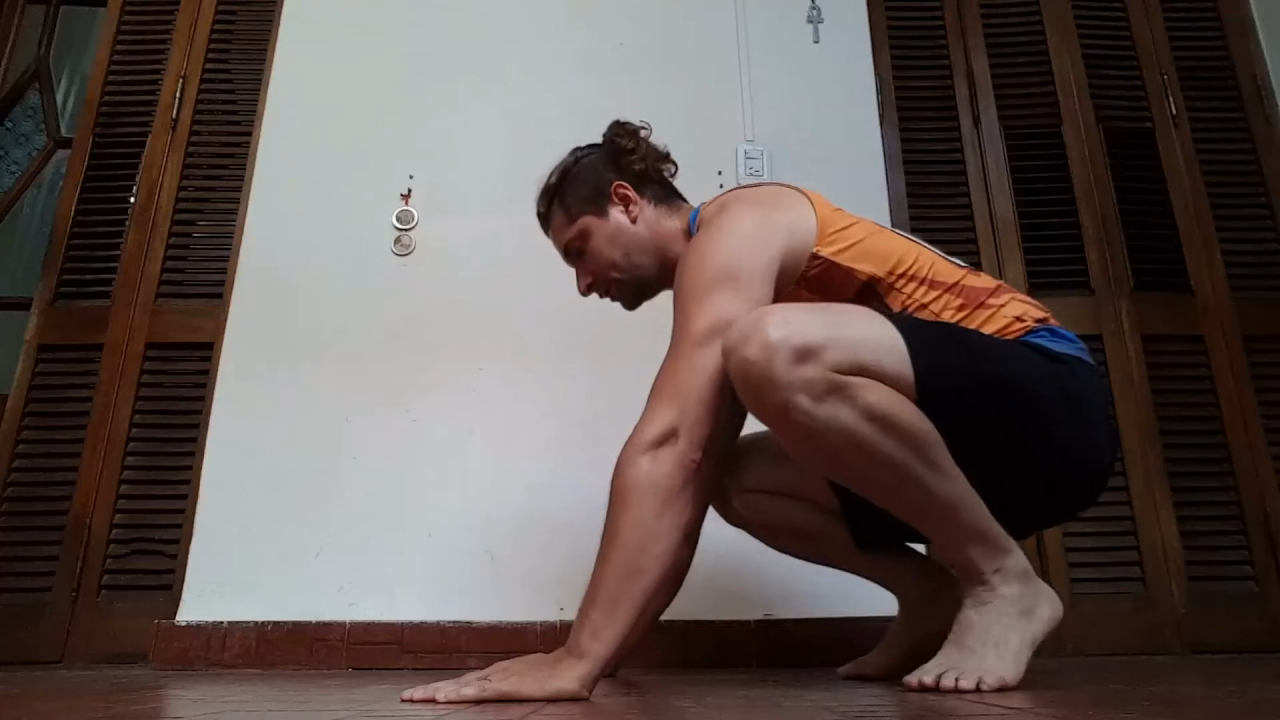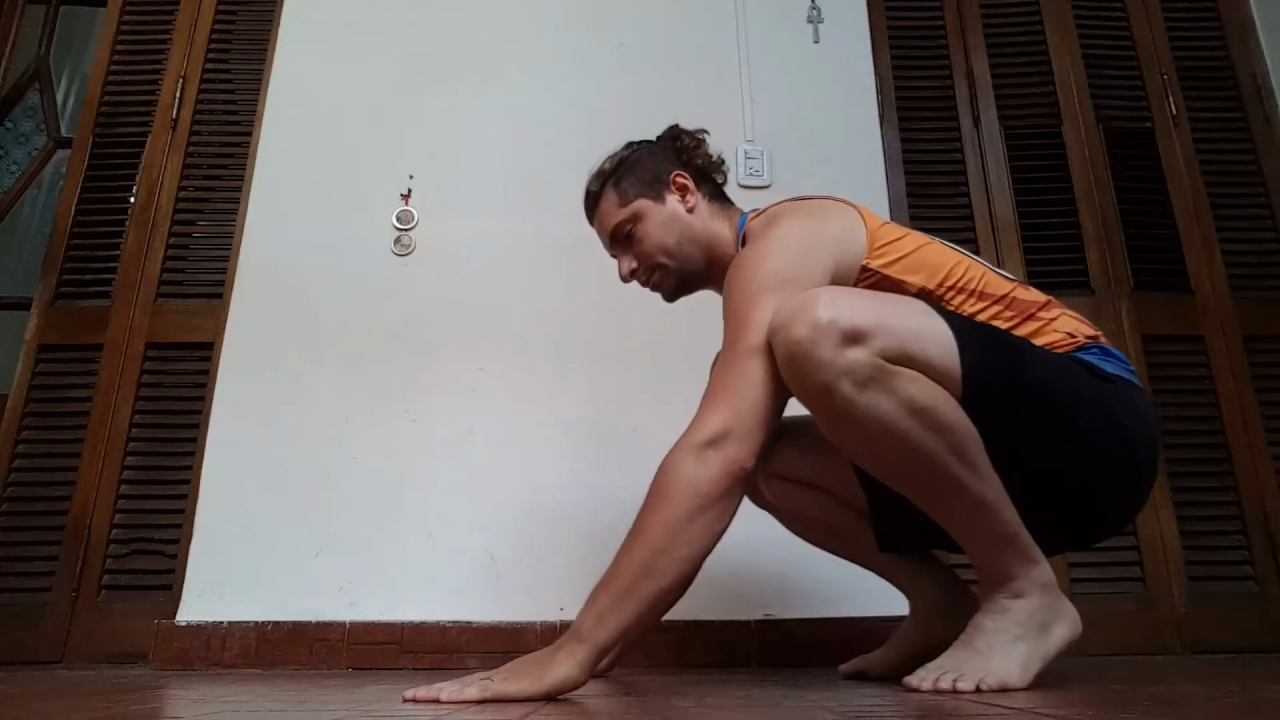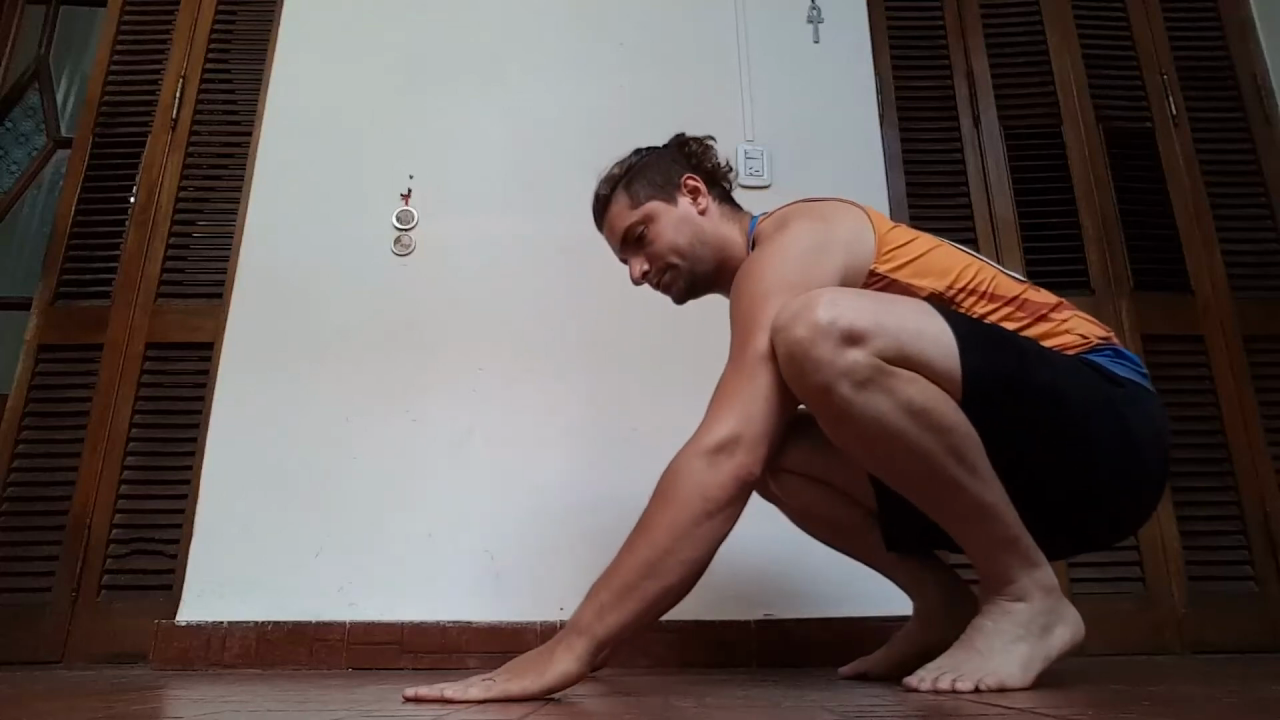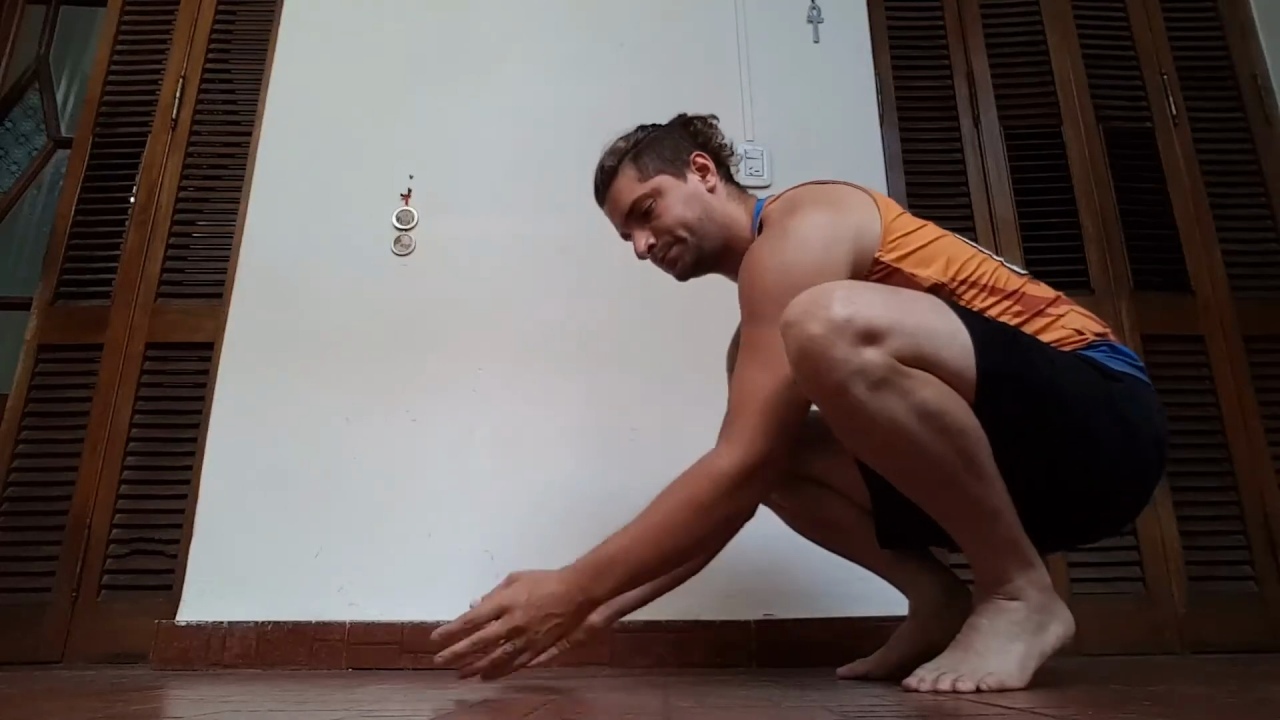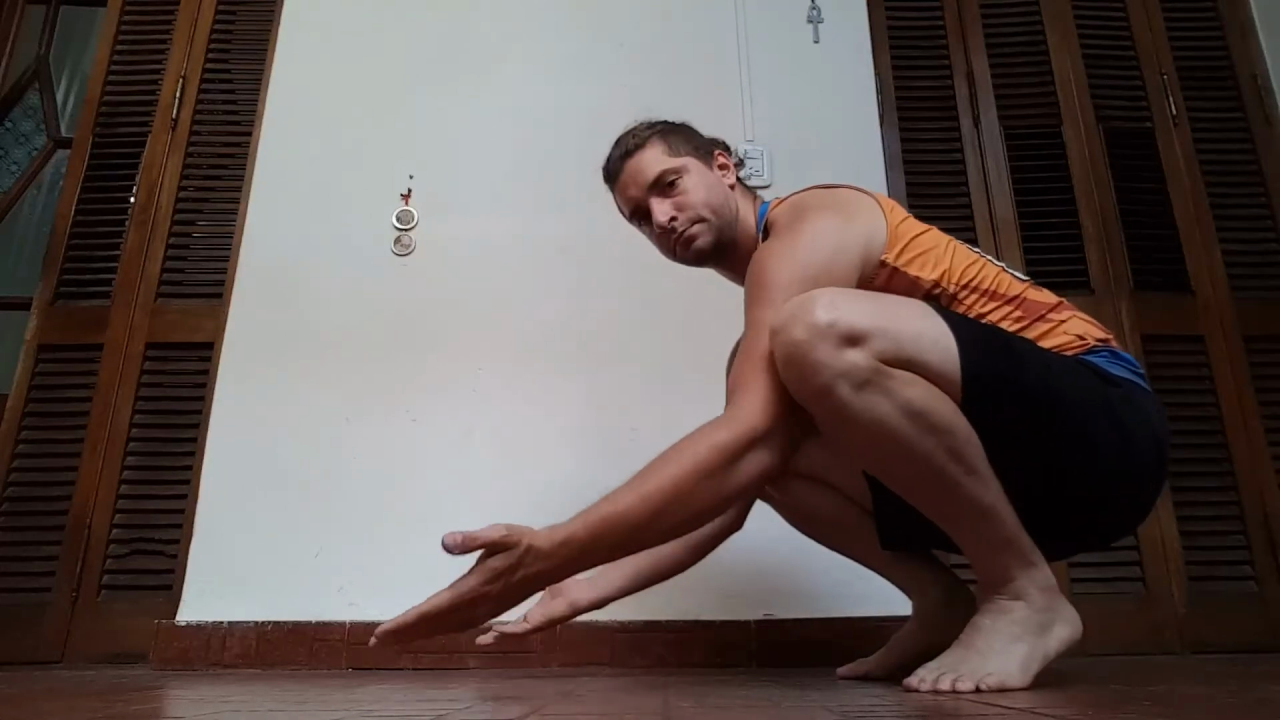
dt=0.4s
person 1, frame 1
left shoulder: (735, 227)
right shoulder: (717, 302)
left elbow: (665, 447)
right elbow: (685, 487)
left wrist: (579, 659)
right wrist: (601, 646)
left hip: (1048, 400)
right hip: (974, 438)
left knee: (774, 349)
right knee: (734, 480)
left ankle: (999, 580)
right ankle: (935, 598)
person 1, frame 2
left shoulder: (784, 239)
right shoulder: (756, 304)
left elbow: (712, 452)
right elbow: (725, 465)
left wrist: (576, 649)
right wrist: (597, 640)
left hip: (1095, 421)
right hip: (1013, 452)
left knee: (821, 332)
left ankle: (1025, 592)
right ankle: (945, 606)
person 1, frame 3
left shoulder: (794, 242)
right shoulder: (767, 308)
left elbow: (721, 460)
right elbow: (736, 466)
left wrist: (572, 646)
right wrist: (596, 632)
left hip: (1103, 422)
right hip: (1012, 461)
left knee: (821, 332)
left ankle: (1025, 595)
right ankle: (947, 606)
person 1, frame 4
left shoulder: (800, 228)
right shoulder: (761, 331)
left elbow: (743, 466)
right elbow: (742, 480)
left wrist: (572, 592)
right wrist: (602, 605)
left hip: (1101, 416)
right hip: (1021, 455)
left knee: (834, 325)
left ankle: (1018, 595)
right ankle: (944, 606)
person 1, frame 5
left shoulder: (811, 224)
right shoulder: (758, 345)
left elbow: (747, 444)
right elbow: (721, 501)
left wrist: (549, 553)
right wrist: (582, 589)
left hip: (1099, 419)
right hip: (1012, 463)
left knee: (818, 332)
left ankle: (1023, 593)
right ankle: (944, 604)
